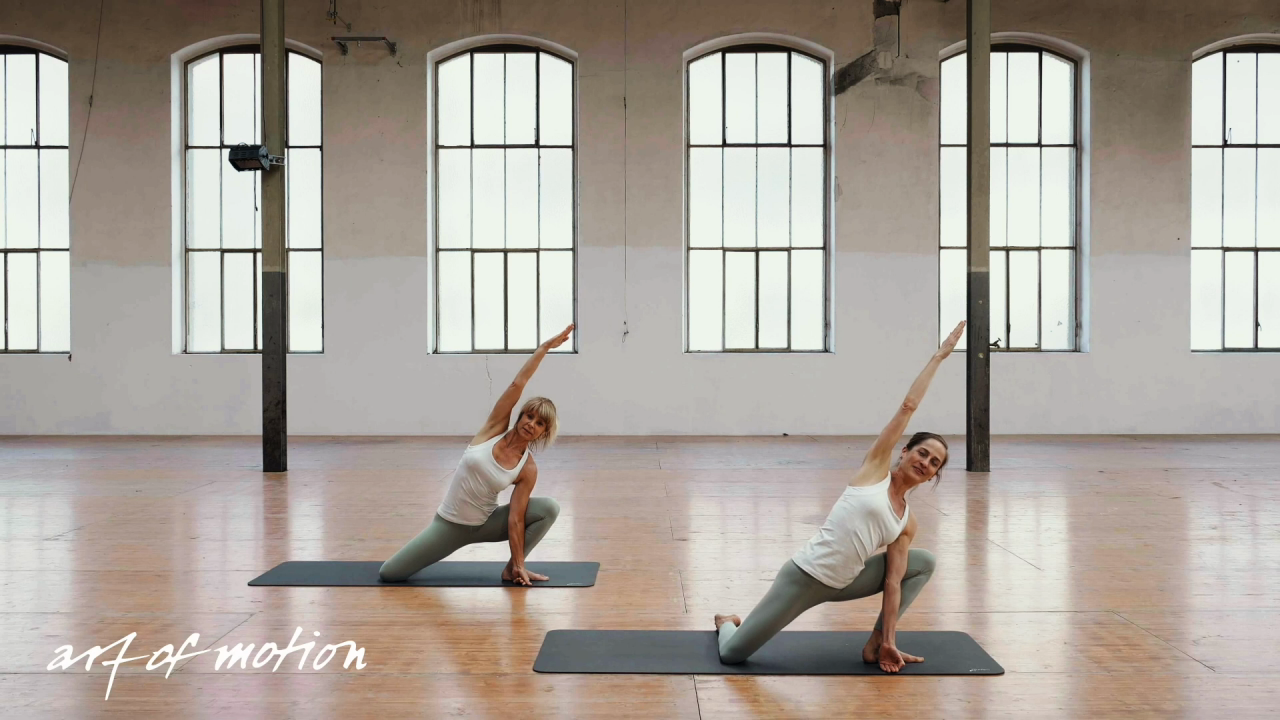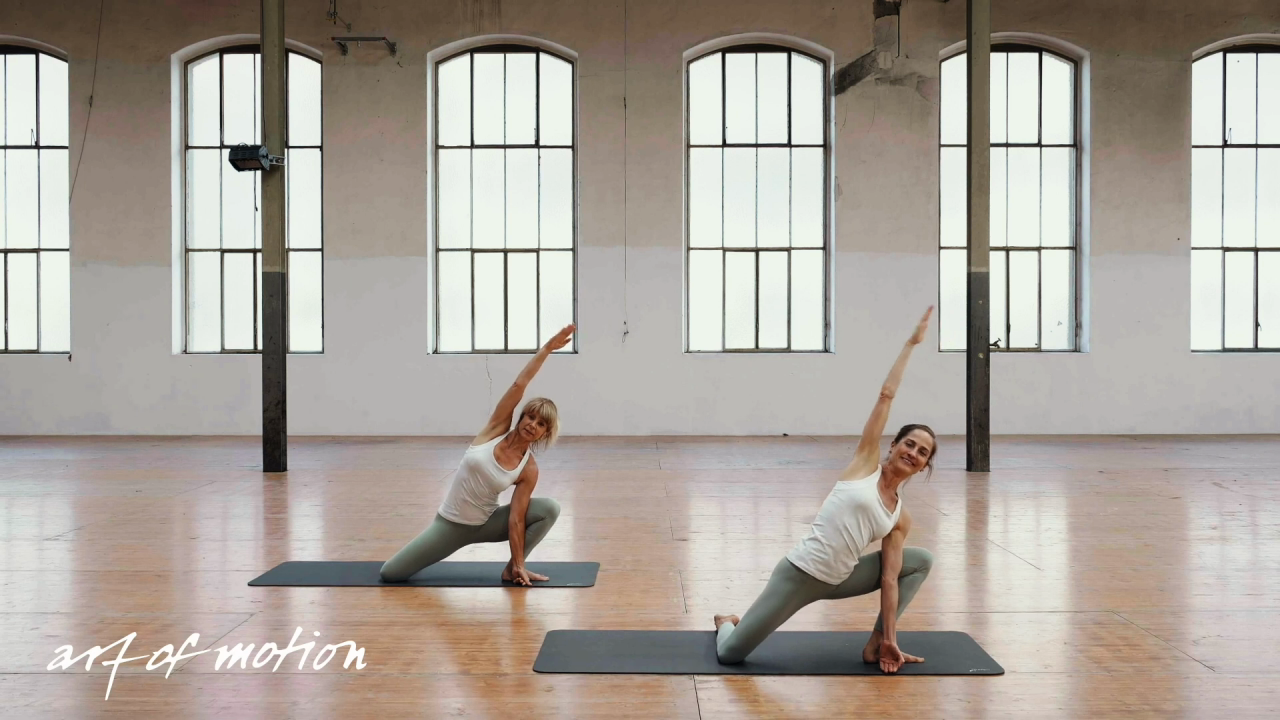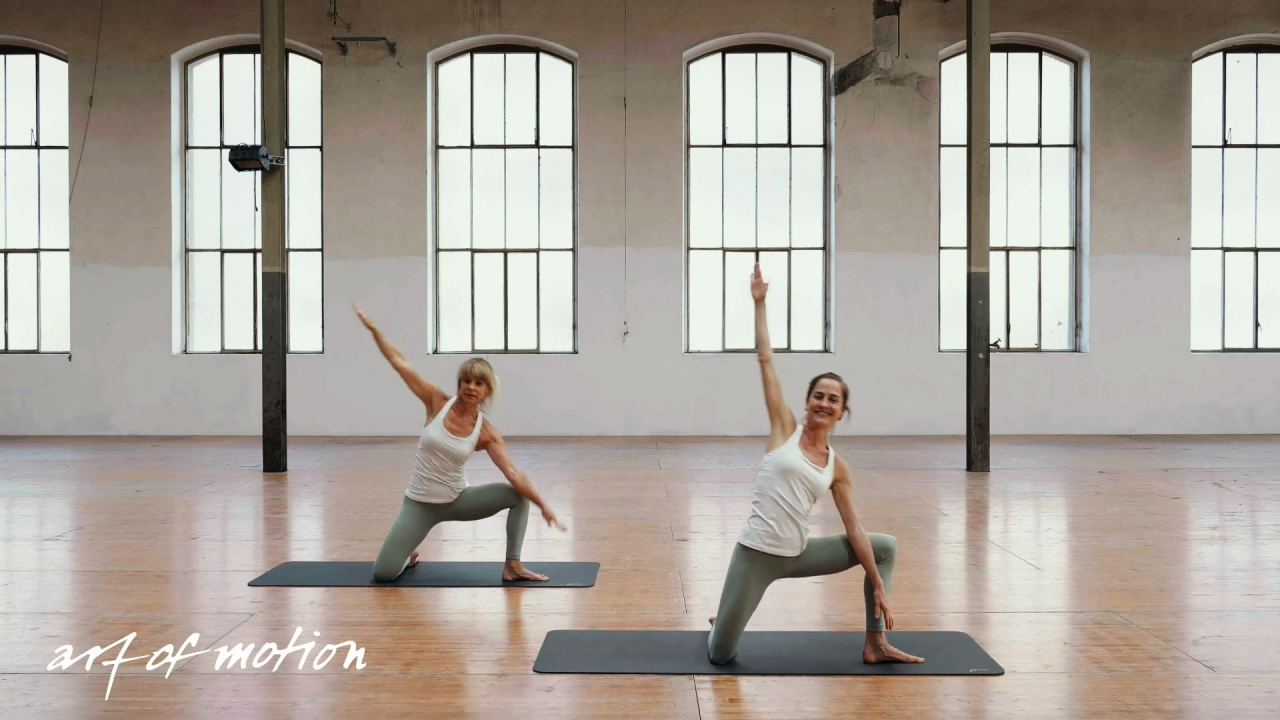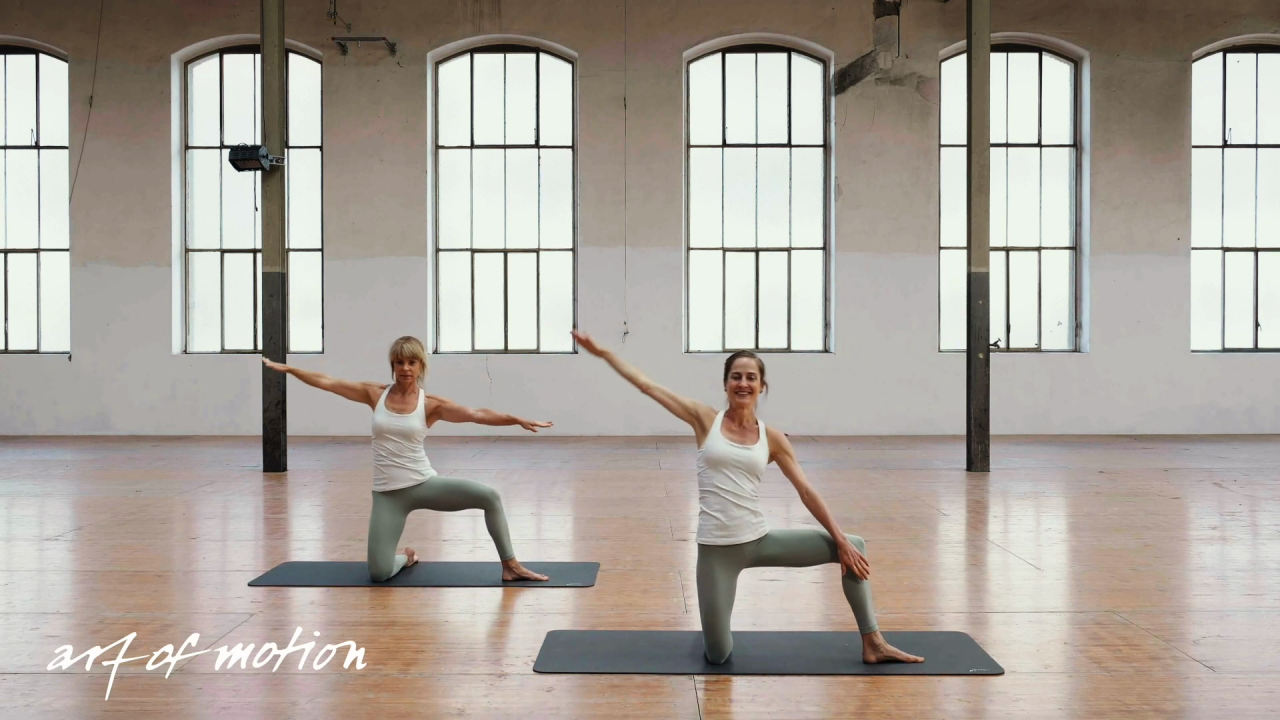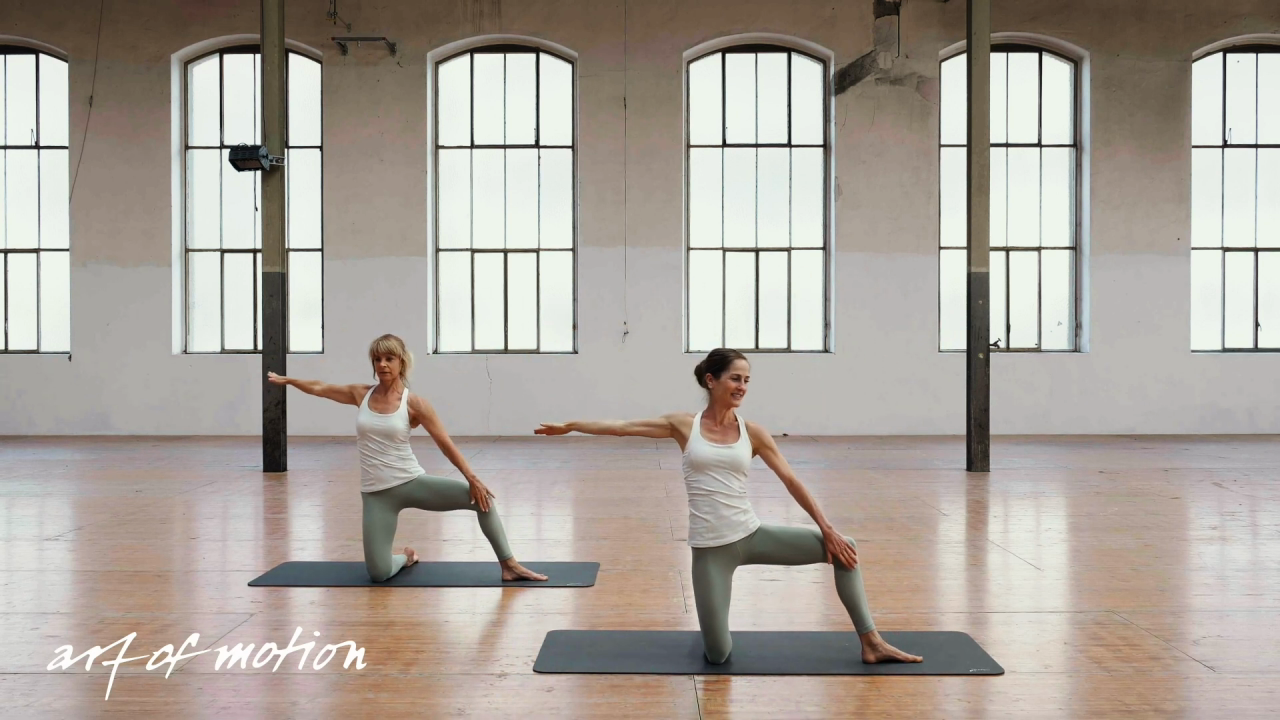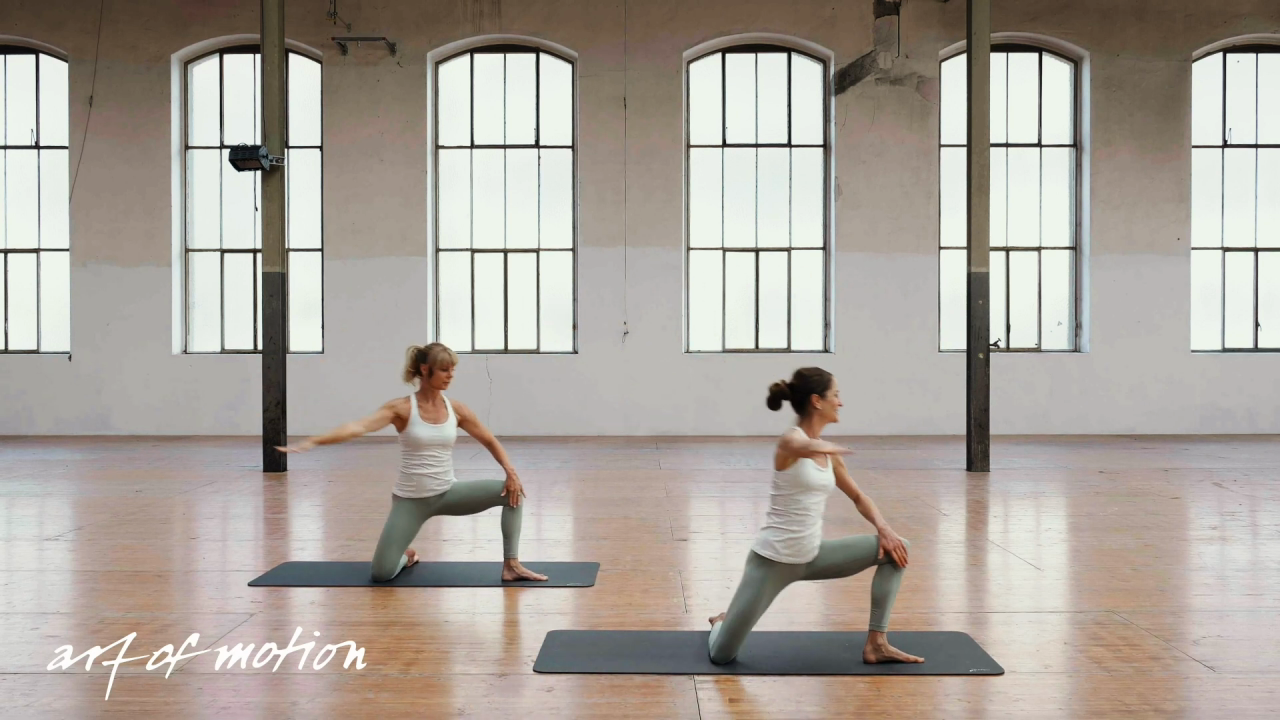
dt=0.7s
person 1, frame 1
left shoulder: (907, 523)
right shoulder: (876, 469)
left elbow: (893, 581)
right elbow: (908, 406)
left wrist: (889, 639)
right wrist: (939, 356)
left hip: (840, 585)
right hip: (804, 575)
left knee: (924, 562)
right knee: (732, 655)
left ankle: (875, 644)
right ankle: (727, 623)
person 1, frame 2
left shoulder: (901, 518)
right shoulder: (866, 464)
left elbow: (889, 578)
right elbow: (885, 396)
left wrist: (890, 636)
right wrist: (909, 344)
left hip: (836, 582)
right hip: (798, 575)
left knee: (921, 561)
right knee: (731, 654)
left ankle: (876, 646)
right ankle: (727, 623)
person 1, frame 3
left shoulder: (838, 468)
right shoulder: (786, 429)
left elbow: (854, 532)
right elbow: (766, 362)
left wrist: (878, 587)
right wrist: (760, 304)
left hip: (797, 554)
right hip: (756, 554)
left knee: (885, 547)
right knee: (720, 656)
left ankle: (875, 643)
right ankle: (720, 624)
person 1, frame 4
left shoulder: (772, 438)
right shoulder: (706, 419)
left elbow: (806, 491)
right elbow: (648, 386)
left wrist: (841, 541)
right wrist: (602, 353)
left hip: (761, 541)
right hip: (716, 549)
left knee: (853, 548)
right knee: (718, 654)
left ankle: (872, 644)
right ankle: (716, 628)
person 1, frame 5
left shoulder: (752, 432)
right shoulder: (684, 425)
left elbow: (791, 481)
right elbow: (621, 427)
left wrist: (827, 529)
right wrist: (570, 426)
left hip: (752, 536)
right hip: (711, 548)
left knee: (842, 549)
right knee: (718, 655)
left ankle: (872, 644)
right ankle: (714, 625)
person 1, frame 6
left shoulder: (827, 458)
right shoulder: (791, 440)
left elbow: (858, 496)
right elbow: (806, 447)
left wrist: (884, 529)
right wrist: (825, 448)
left hip: (811, 557)
right hip: (772, 561)
left knee: (892, 548)
right knee: (722, 655)
left ankle: (876, 644)
right ankle: (724, 623)
person 2, frame 1
left shoulder: (528, 469)
right shoulder: (495, 429)
left elbow: (516, 518)
right elbow: (516, 385)
left wrist: (520, 562)
right wrist: (544, 348)
left hip: (485, 524)
right hip: (450, 524)
left knee: (549, 508)
right knee: (389, 574)
left ankle: (512, 568)
right ankle: (422, 553)
person 2, frame 2
left shoulder: (529, 470)
right shoulder: (498, 430)
left elbow: (516, 520)
right elbow: (519, 385)
left wrist: (519, 563)
right wrist: (547, 348)
left hip: (486, 524)
right hip: (450, 524)
left knee: (549, 508)
right knee: (389, 574)
left ankle: (511, 569)
right ankle: (425, 554)
person 2, frame 3
left shoulder: (486, 432)
right shoulder: (438, 403)
left elbow: (514, 473)
right elbow: (399, 362)
left wrist: (543, 505)
right wrist: (372, 328)
left hip: (457, 501)
right hip: (419, 505)
left knee: (520, 494)
right knee: (382, 574)
left ankle: (512, 566)
right ankle: (408, 555)
person 2, frame 4
left shoulder: (430, 404)
right shoulder: (376, 393)
left elbow: (477, 415)
right elbow: (325, 382)
left wrist: (517, 419)
right wrist: (287, 368)
left hip: (424, 485)
right hip: (387, 493)
left knee: (489, 497)
right knee: (380, 573)
left ankle: (510, 566)
right ankle: (406, 557)
person 2, frame 5
left shoulder: (415, 403)
right shoulder: (361, 394)
left elbow: (445, 443)
right elbow: (320, 388)
left wrist: (473, 479)
right wrist: (287, 380)
left hip: (412, 483)
right hip: (377, 494)
left knee: (480, 498)
right knee: (378, 574)
left ankle: (509, 566)
right ankle: (406, 557)
person 2, frame 6
left shoulder: (457, 410)
right shoulder: (399, 408)
left elbow: (490, 441)
right elbow: (358, 427)
left wrist: (511, 472)
right wrist: (312, 442)
left hip: (448, 493)
right hip: (409, 499)
left knee: (511, 492)
right knee: (382, 573)
left ankle: (511, 565)
right ankle: (407, 556)
